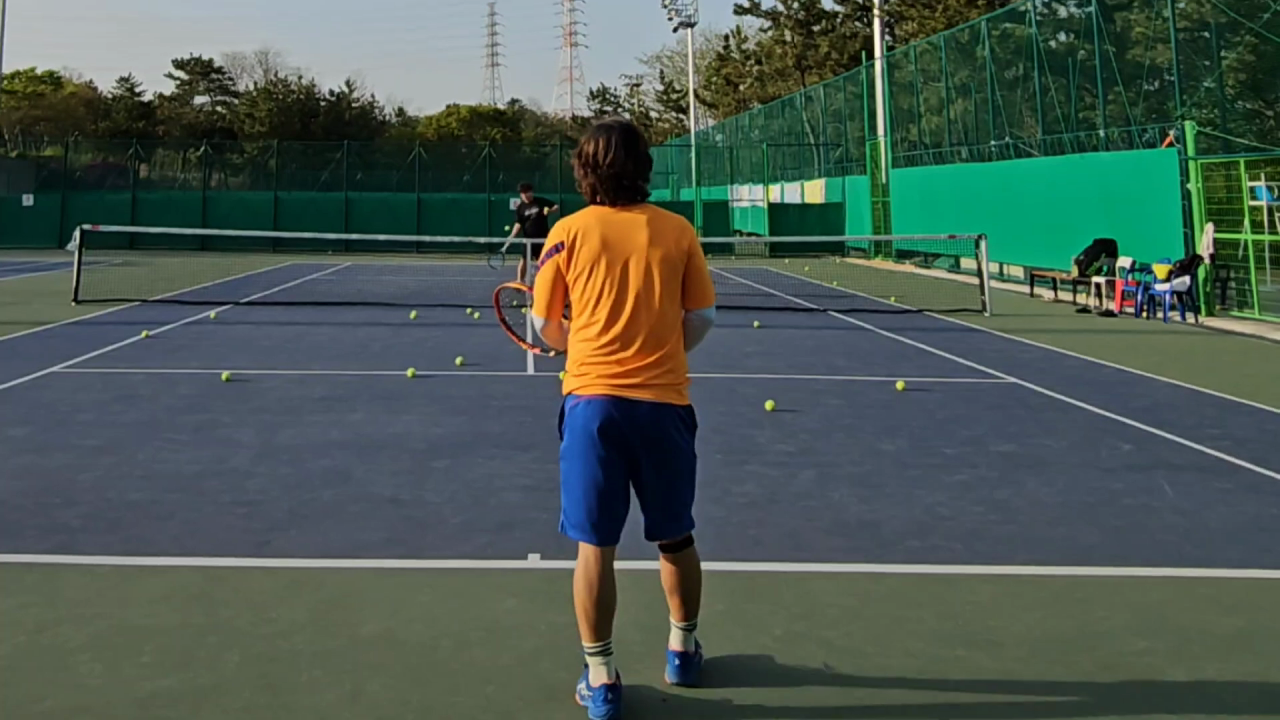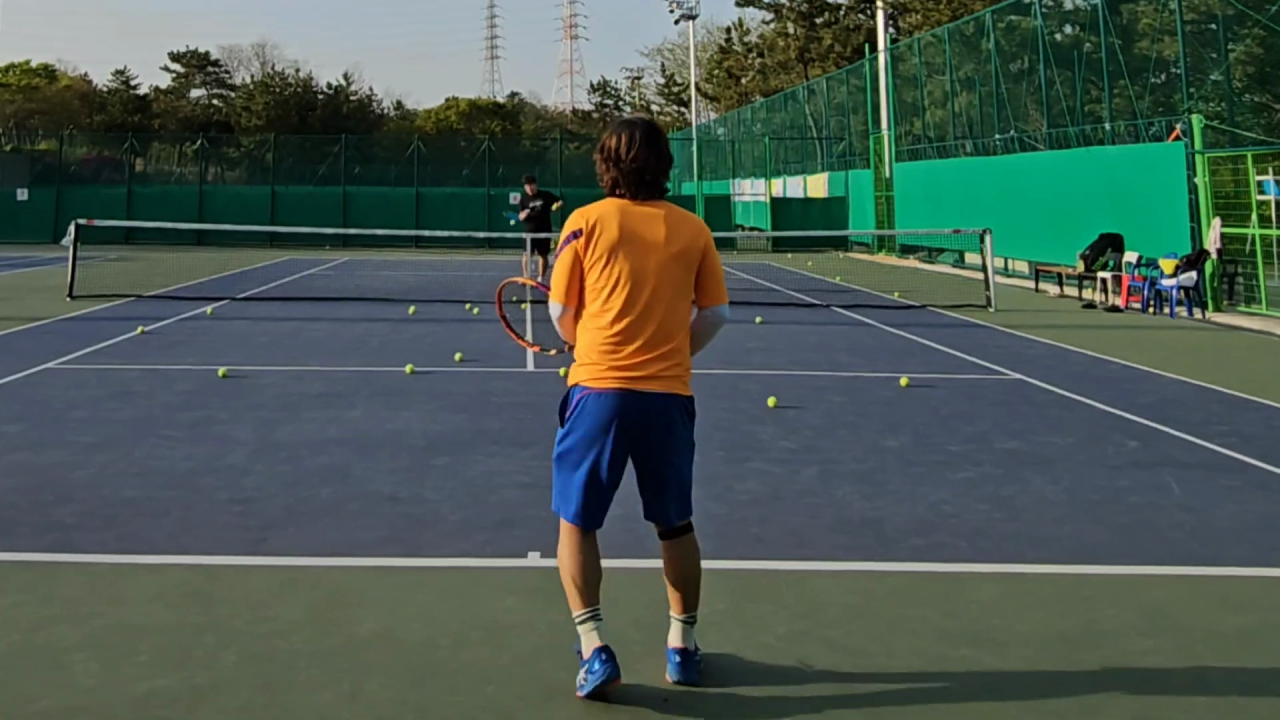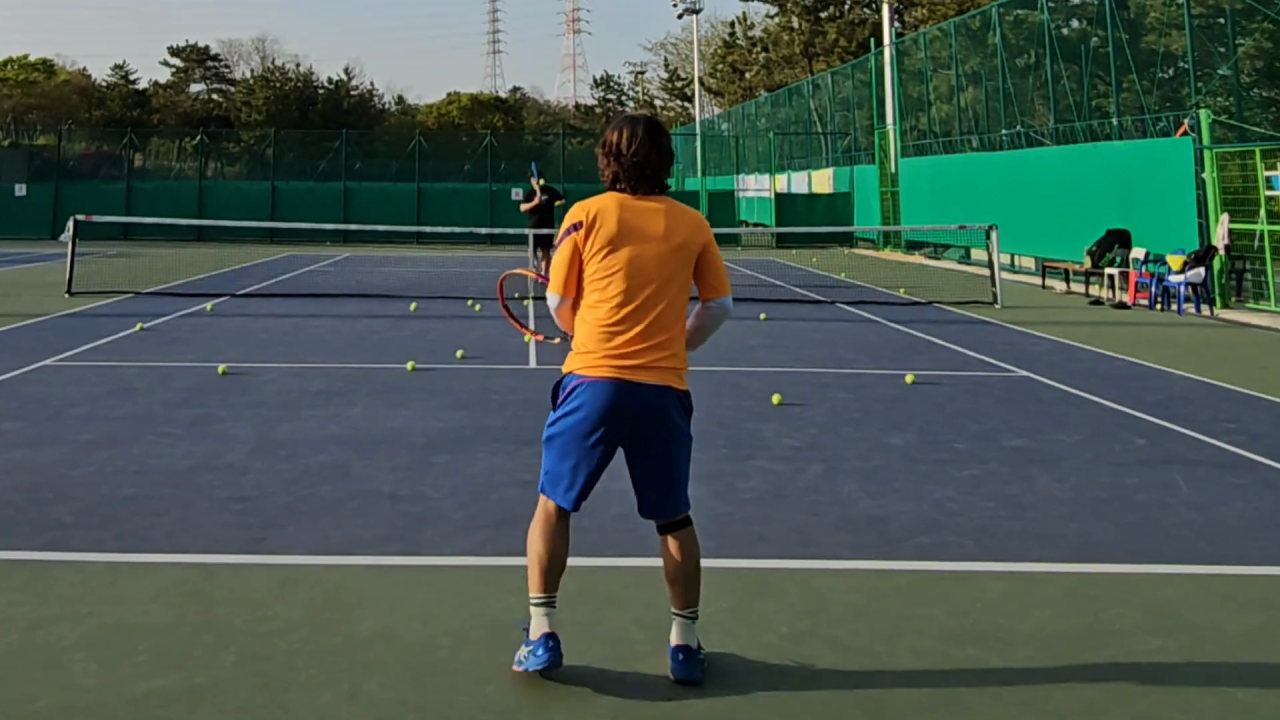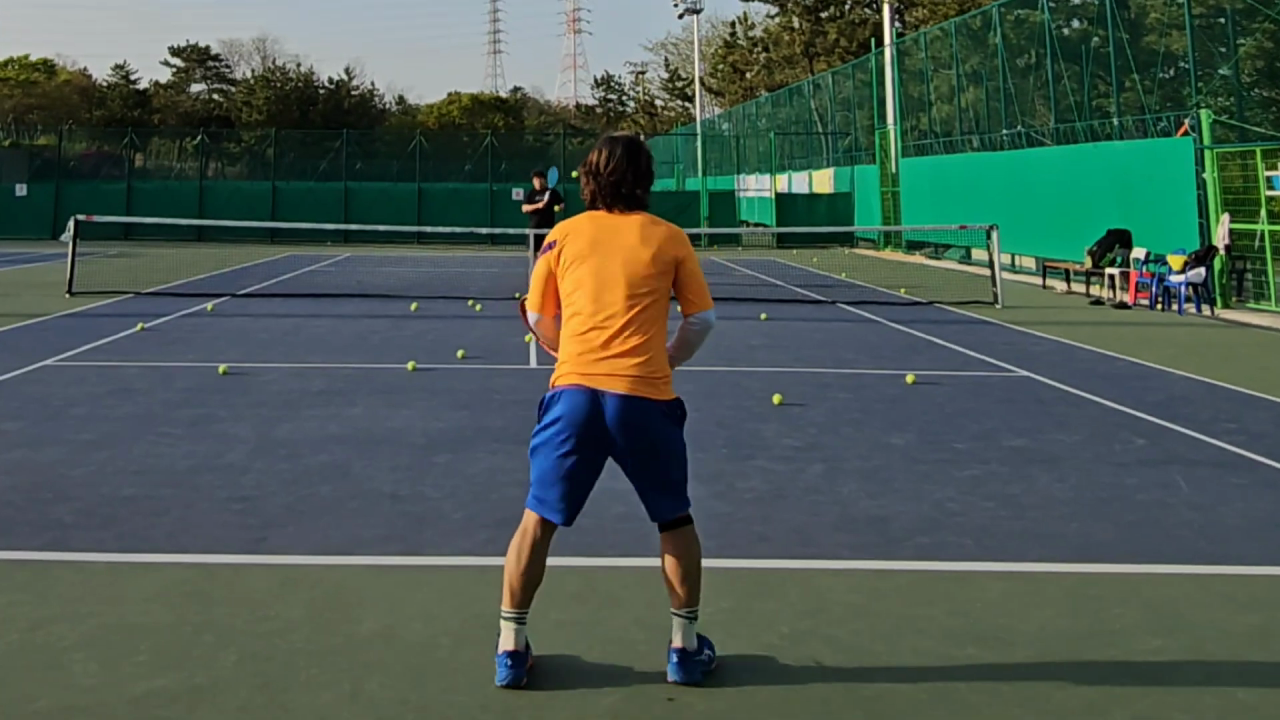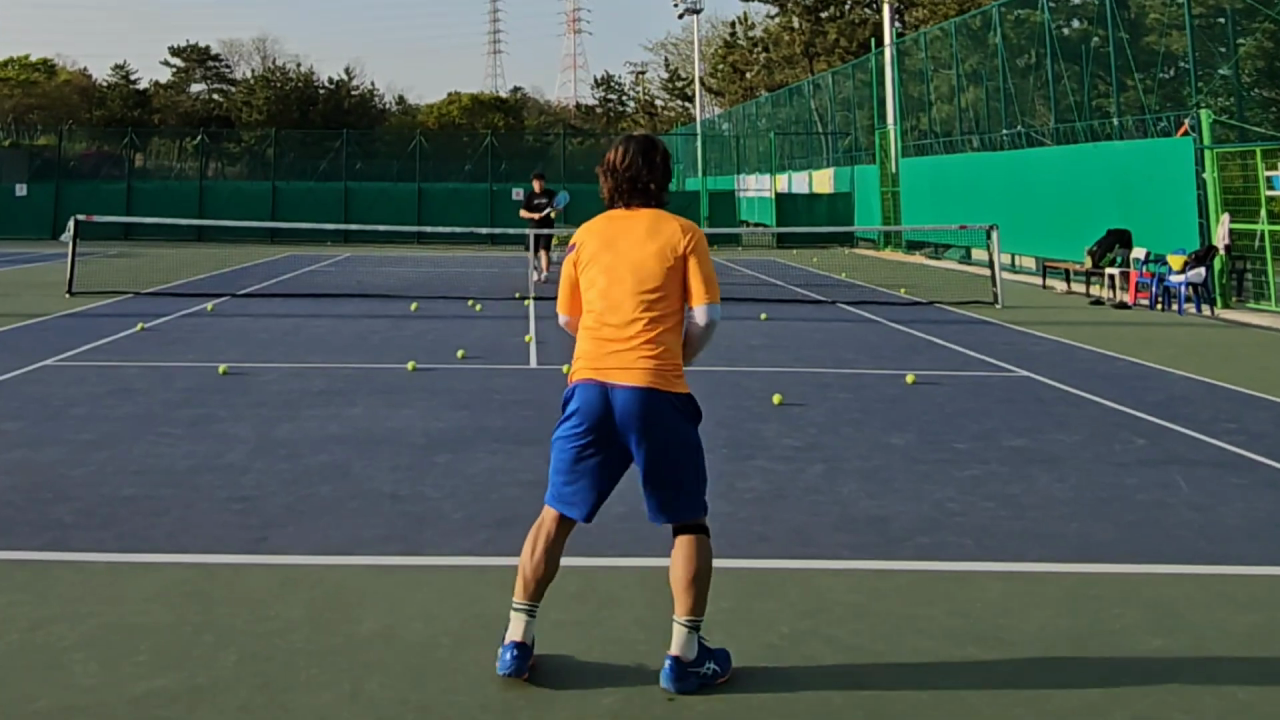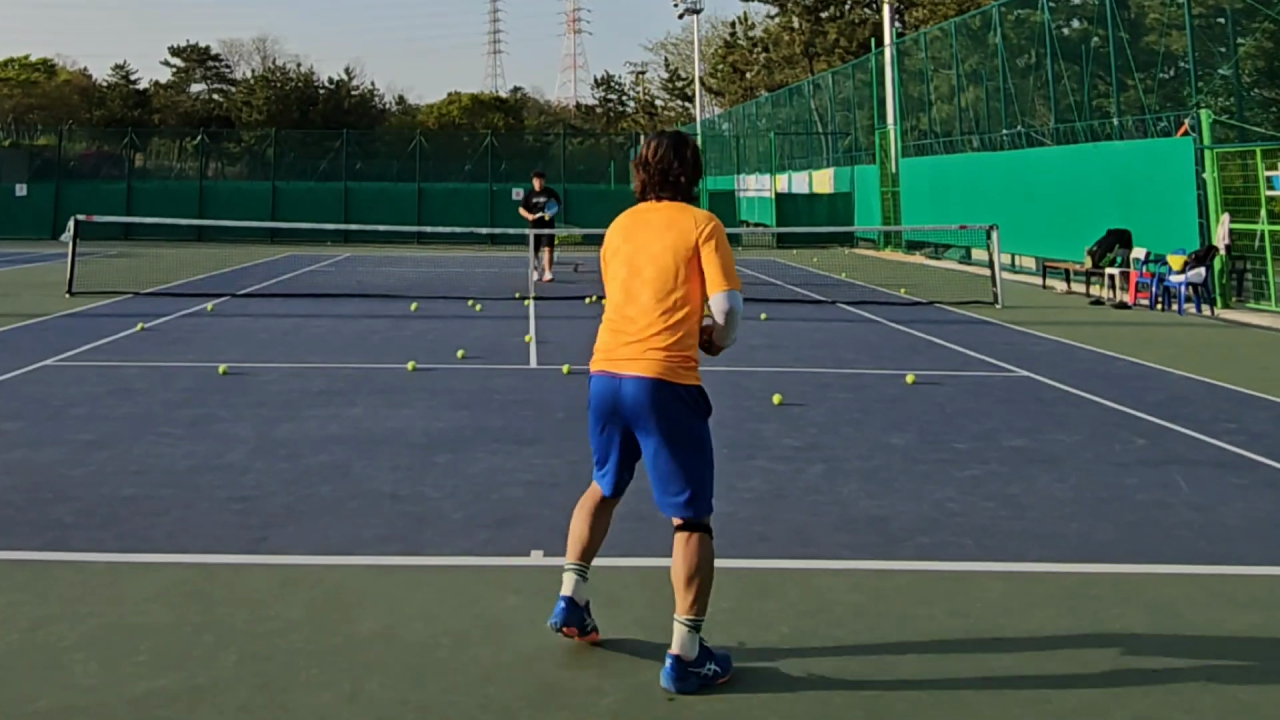
dt=0.2s
person 1, frame 1
left shoulder: (568, 233)
right shoulder: (678, 231)
left elbow: (545, 324)
right elbow: (701, 316)
left hip: (593, 401)
right hip: (665, 403)
left knee: (595, 546)
right knee: (675, 538)
right ankle: (682, 650)
person 1, frame 2
left shoulder: (586, 222)
right shoulder: (693, 230)
left elbow: (561, 313)
right elbow: (715, 313)
left hip: (598, 391)
right hip: (668, 396)
left knee: (576, 525)
right knee: (675, 527)
left ankle: (595, 652)
right ankle: (683, 648)
person 1, frame 3
left shoulder: (585, 215)
right shoulder: (692, 224)
left elbow: (560, 304)
right elbow: (720, 305)
left hip: (594, 381)
right hip: (664, 390)
left knee: (554, 504)
right knee: (674, 520)
left ankle: (542, 637)
right ankle: (685, 645)
person 1, frame 4
left shoulder: (564, 235)
right shoulder: (670, 239)
left elbow: (539, 318)
right elbow: (702, 320)
left hip: (574, 393)
right hip: (646, 400)
left knee: (538, 520)
right knee: (675, 520)
left ankle: (510, 648)
right ankle: (684, 647)
person 1, frame 5
left shoulder: (586, 235)
right shoulder: (684, 233)
left elbow: (568, 318)
right elbow: (705, 317)
left hip: (590, 386)
right hip: (656, 394)
left knee: (556, 516)
right knee: (690, 525)
left ankle: (516, 641)
right ankle: (684, 654)
person 1, frame 6
left shoulder: (619, 227)
right shoulder: (702, 225)
right elbow: (726, 307)
right wrist: (717, 337)
left hip: (607, 374)
right hip: (666, 383)
left knee: (603, 488)
right knee: (691, 521)
left ankle: (570, 598)
right ankle: (684, 654)
